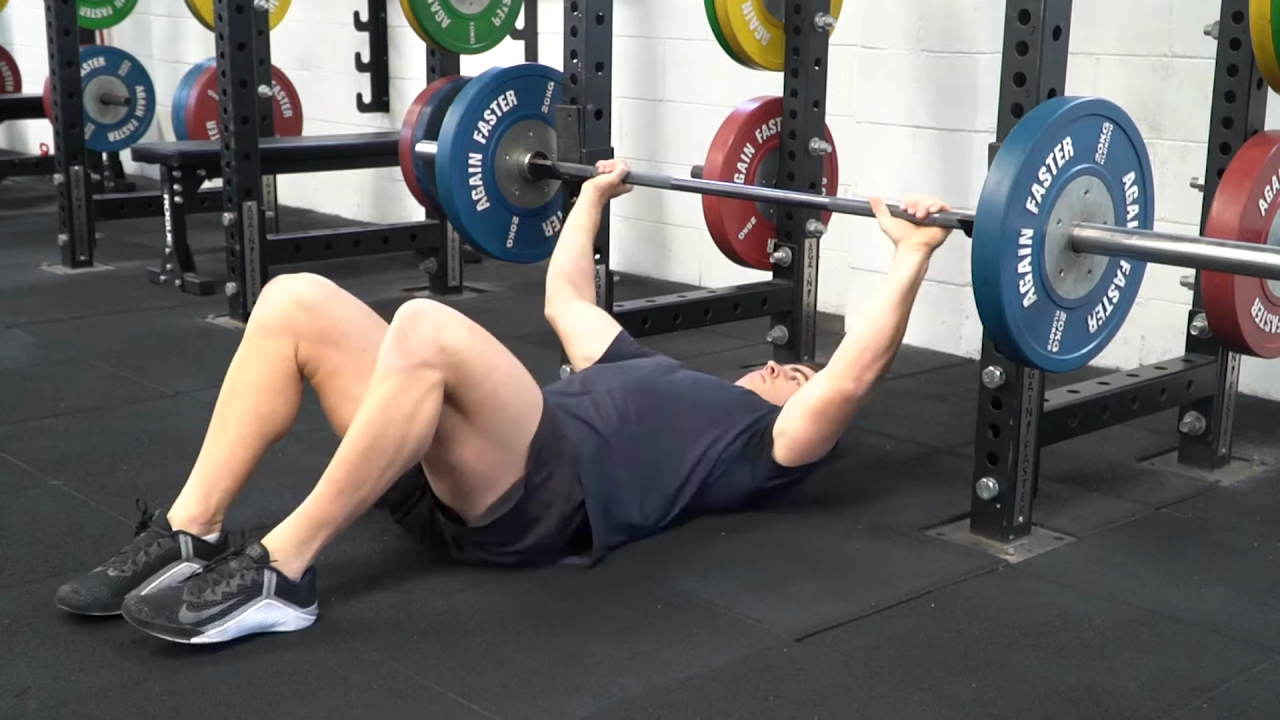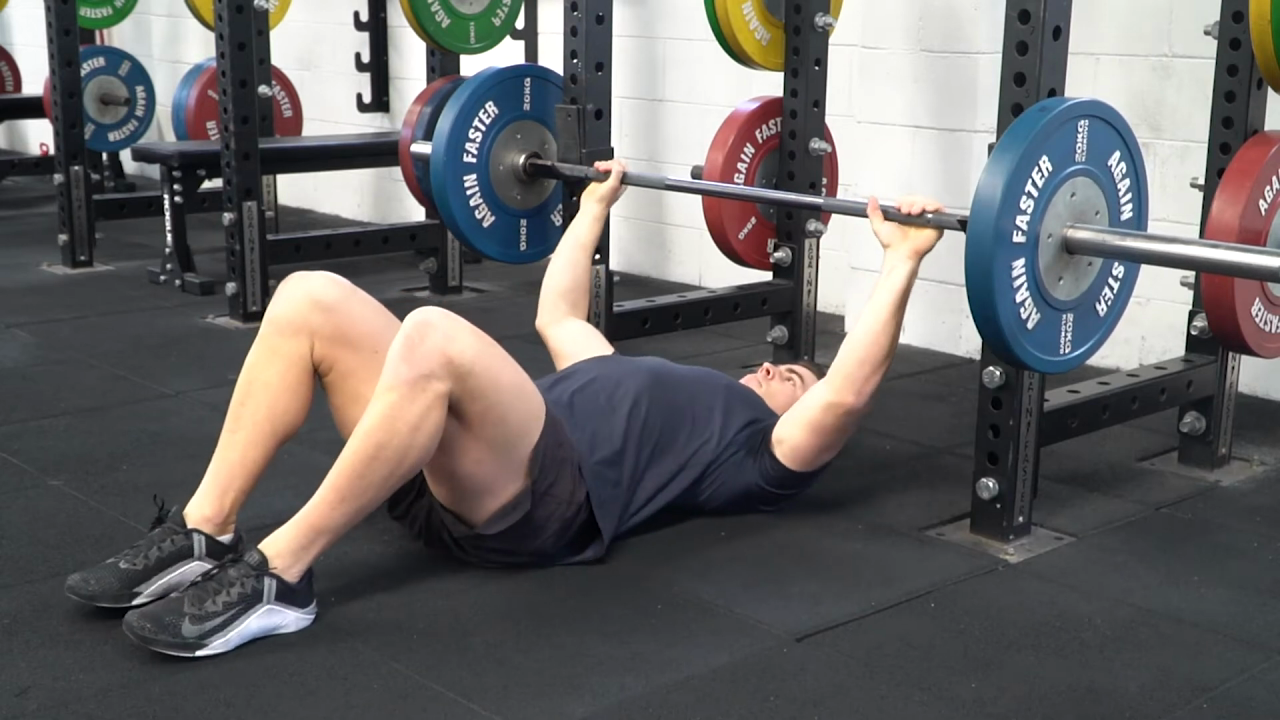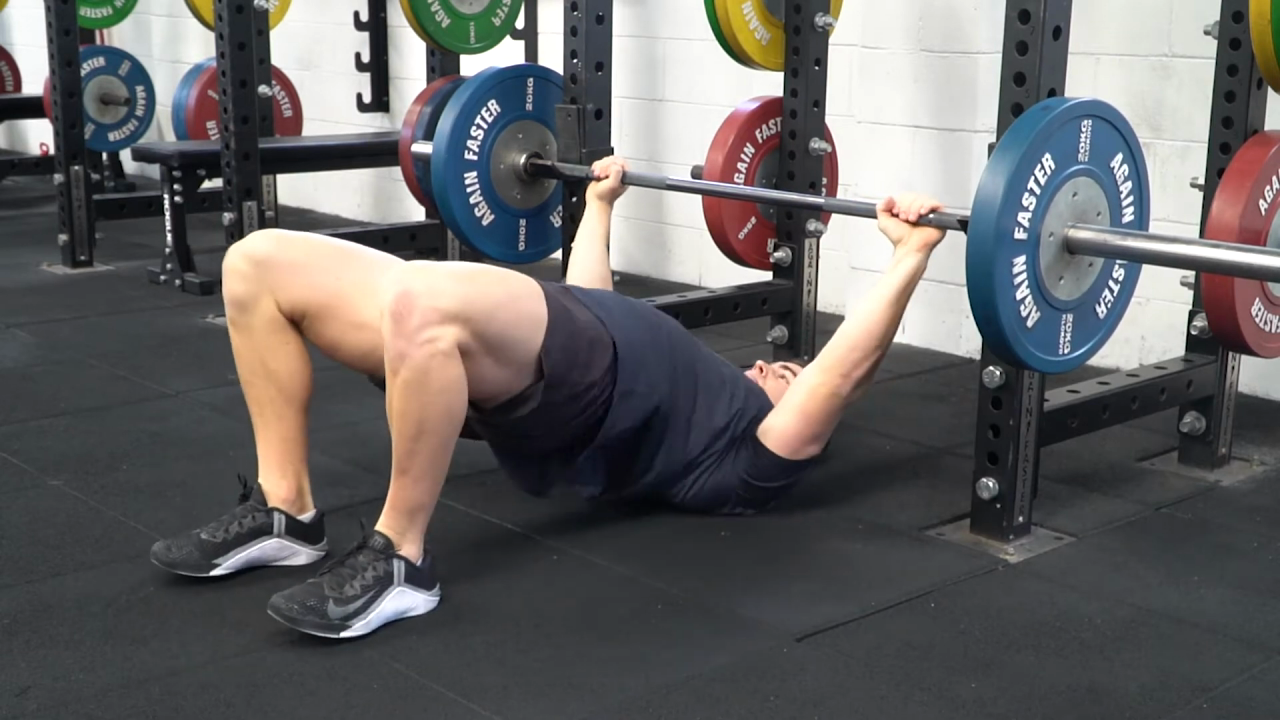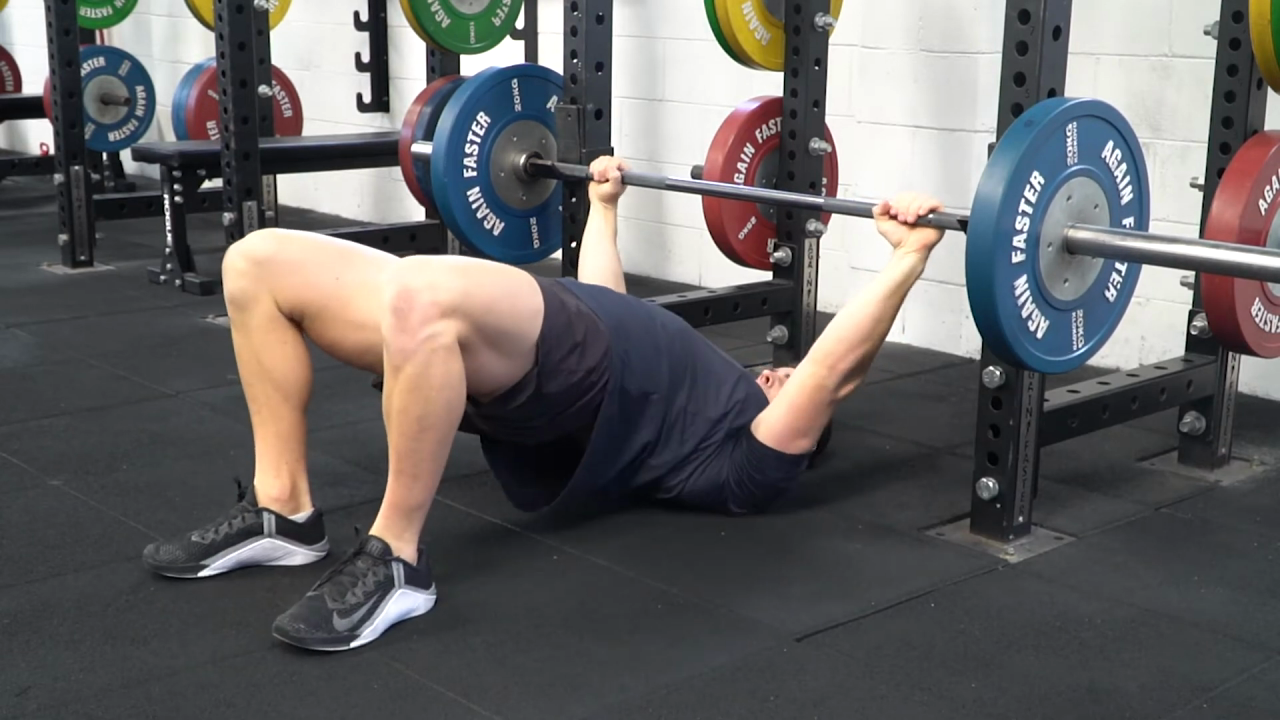
dt=1s
person 1, frame 1
left shoulder: (766, 448)
right shoulder: (651, 375)
left elbow: (851, 377)
right elbow: (565, 302)
left wrist: (912, 256)
right wrist: (591, 200)
left hip: (540, 493)
right hip: (443, 475)
left knee: (427, 323)
right knee: (297, 300)
left ankle: (278, 572)
right ankle: (187, 536)
person 1, frame 2
left shoulder: (765, 452)
right shoulder: (643, 383)
left elbow: (848, 392)
right elbow: (557, 315)
left wrist: (901, 261)
right wrist: (594, 207)
left hip: (544, 492)
right hip: (447, 475)
left knee: (434, 335)
right knee: (312, 299)
left ankle: (275, 574)
right ankle: (203, 535)
person 1, frame 3
right shoulder: (691, 391)
left elbow: (845, 372)
right elbow: (589, 296)
left wrist: (910, 257)
right wrist: (599, 205)
left knee: (420, 305)
right knee: (256, 266)
left ankle: (398, 559)
right ankle: (284, 516)
person 1, frame 4
left shoulder: (751, 459)
right shoulder: (702, 388)
left elbow: (835, 364)
right elbow: (601, 303)
left wrist: (909, 255)
right wrist: (604, 206)
right hip: (489, 349)
left knee: (418, 297)
right knee: (257, 264)
left ankle: (393, 560)
right ankle: (283, 514)
